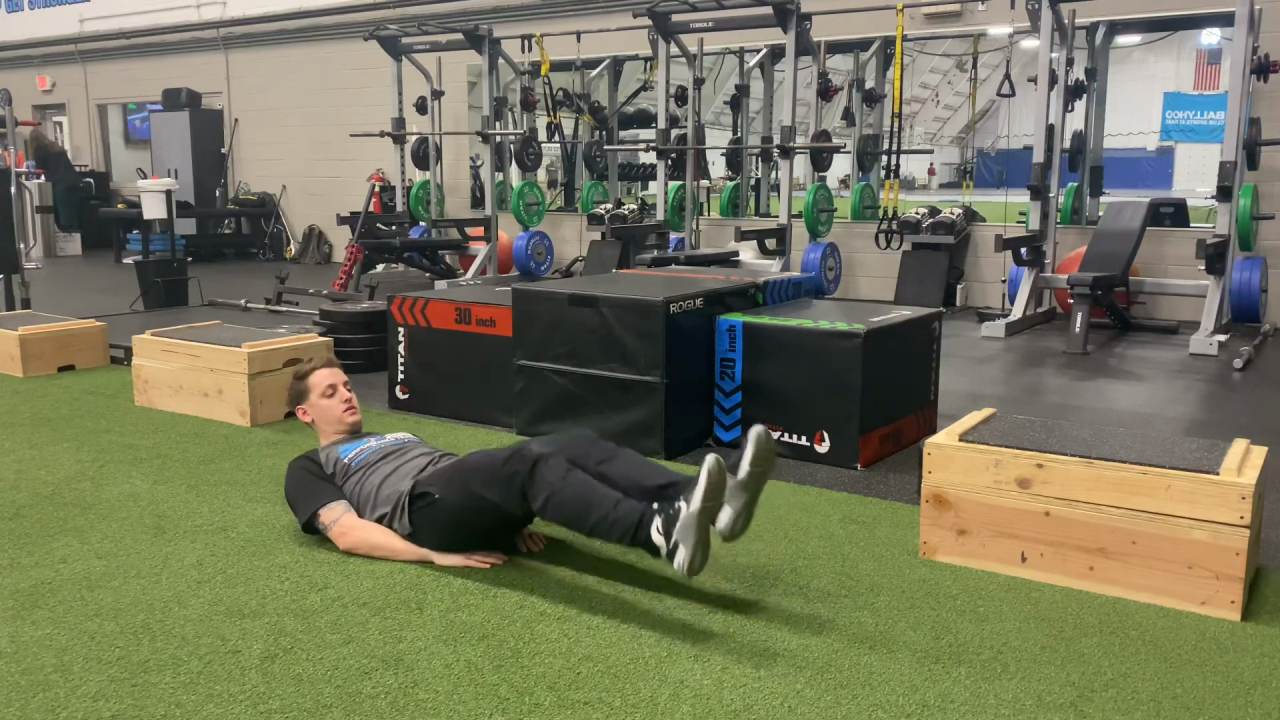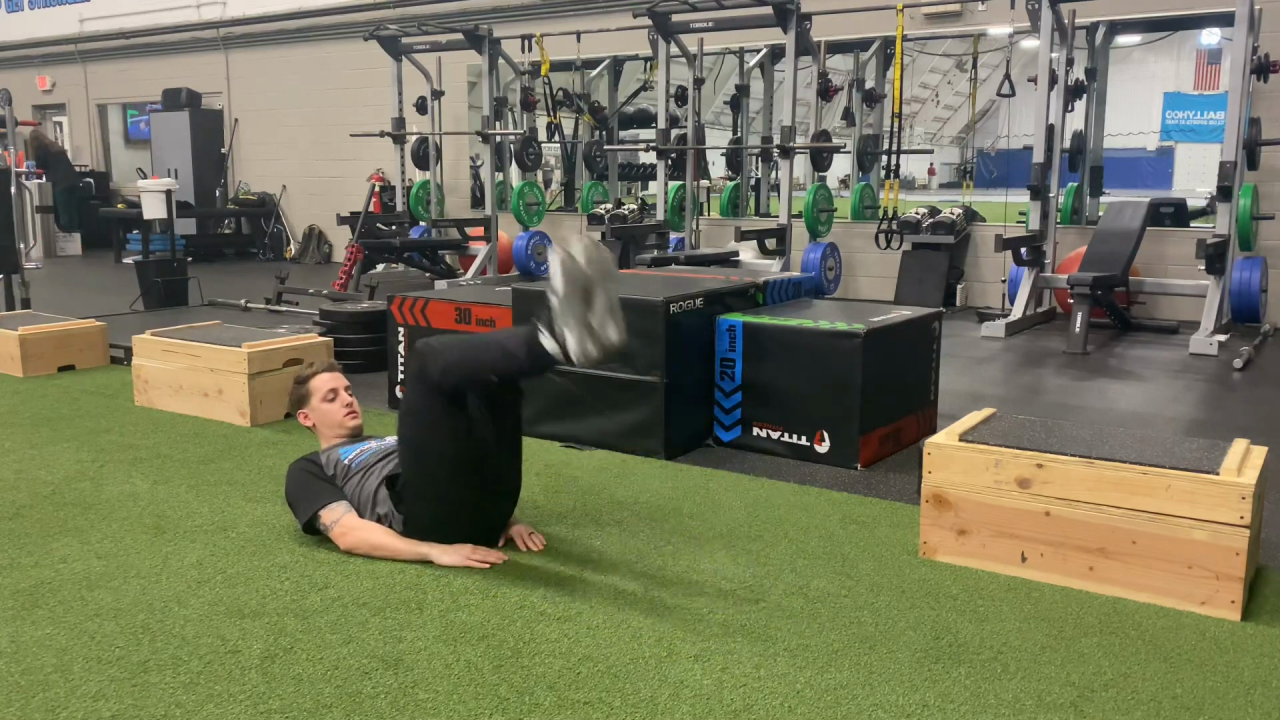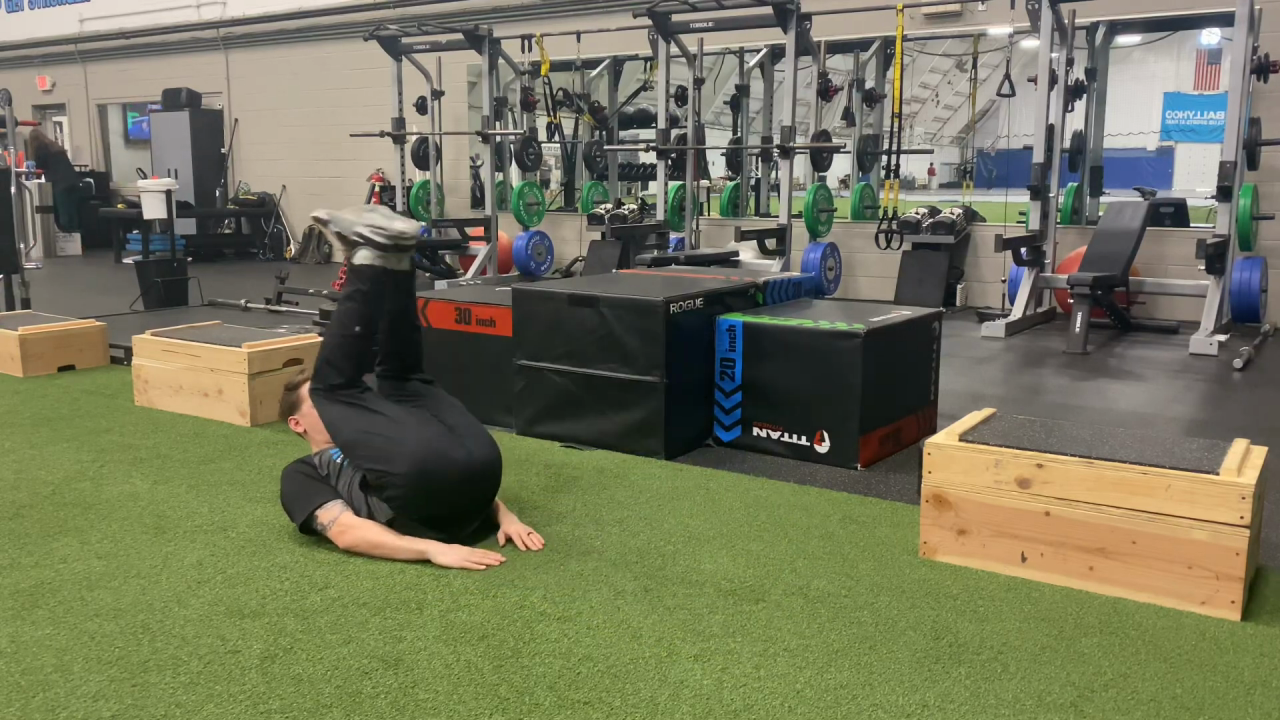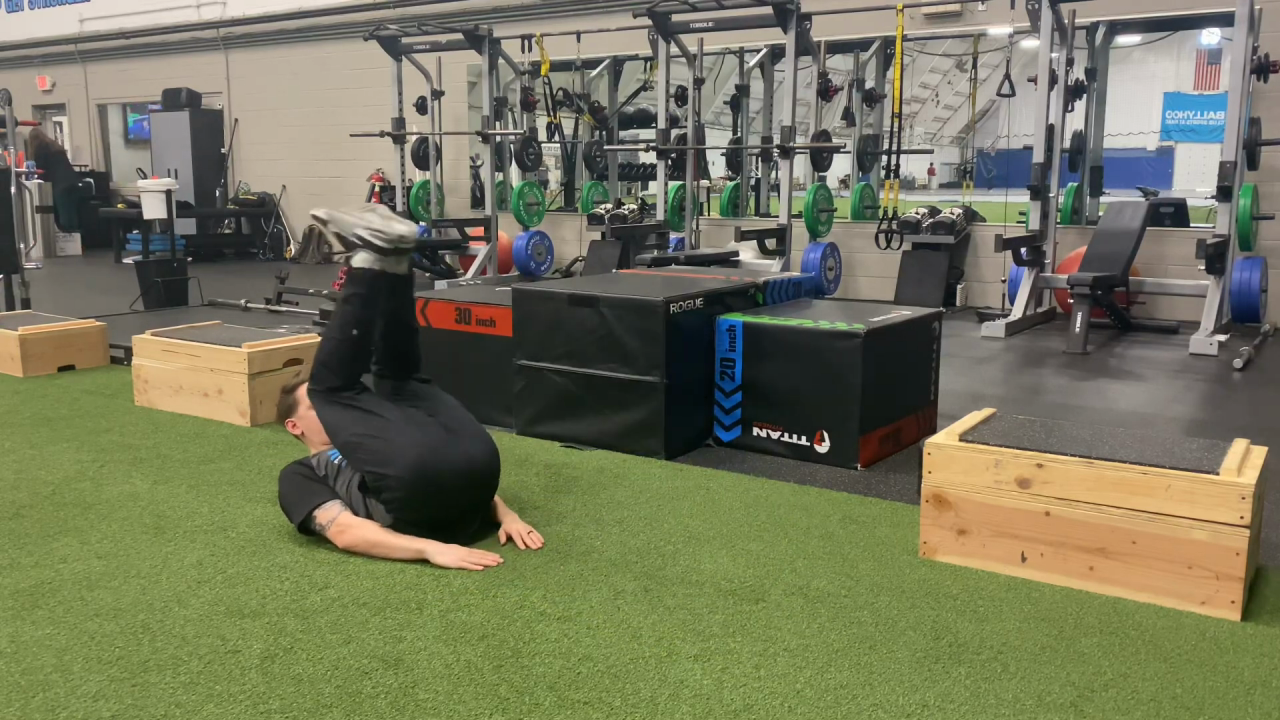
dt=0.4s
person 1, frame 1
left shoulder: (398, 437)
right shoulder: (310, 469)
right elbow: (348, 533)
left wrist: (508, 518)
right wrist: (435, 554)
left hip: (473, 485)
right hip: (426, 507)
left knee: (577, 448)
right knee: (531, 463)
left ankle: (708, 506)
right ankle: (662, 533)
person 1, frame 2
left shoulder: (378, 444)
right shoulder: (310, 471)
right elbow: (348, 535)
left wrist: (503, 516)
right wrist: (434, 550)
left hip: (483, 507)
right hip: (439, 513)
left knee: (493, 370)
right knee: (431, 359)
left ankle: (573, 335)
right ankle: (560, 341)
person 1, frame 3
left shoulder: (367, 451)
right shoulder: (304, 473)
right elbow: (345, 532)
left wrist: (505, 515)
right wrist: (432, 549)
right hip: (422, 497)
left knee: (399, 378)
right knee: (334, 383)
left ankle: (385, 255)
right ankle: (374, 257)
person 1, frame 4
right shoulder: (301, 474)
right elbow: (343, 532)
left wrist: (505, 514)
right wrist: (431, 549)
right hip: (422, 496)
left knee: (399, 379)
right knee: (332, 387)
left ankle: (386, 261)
right ankle: (371, 260)
